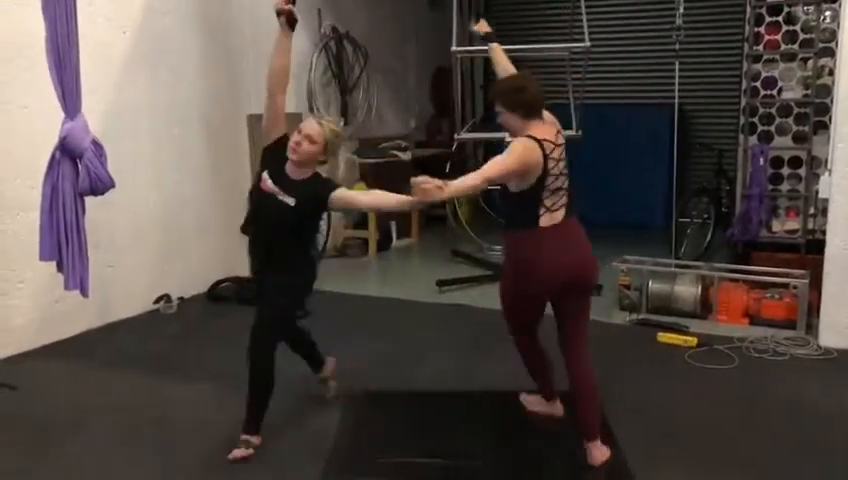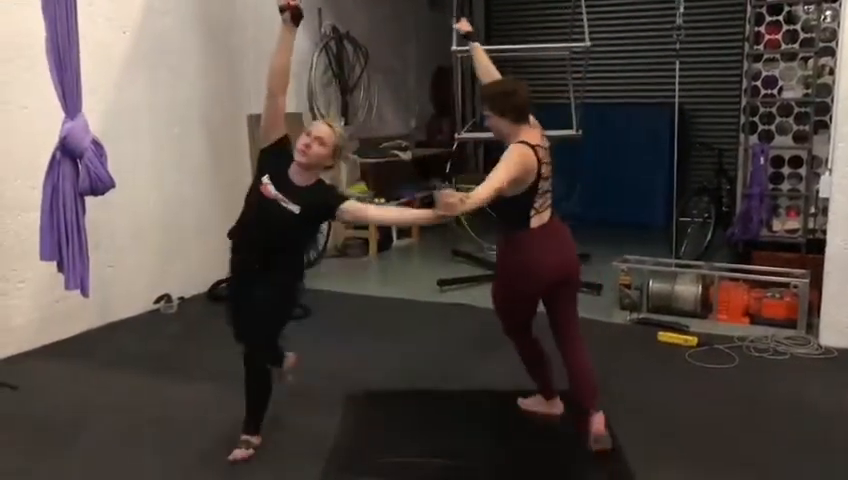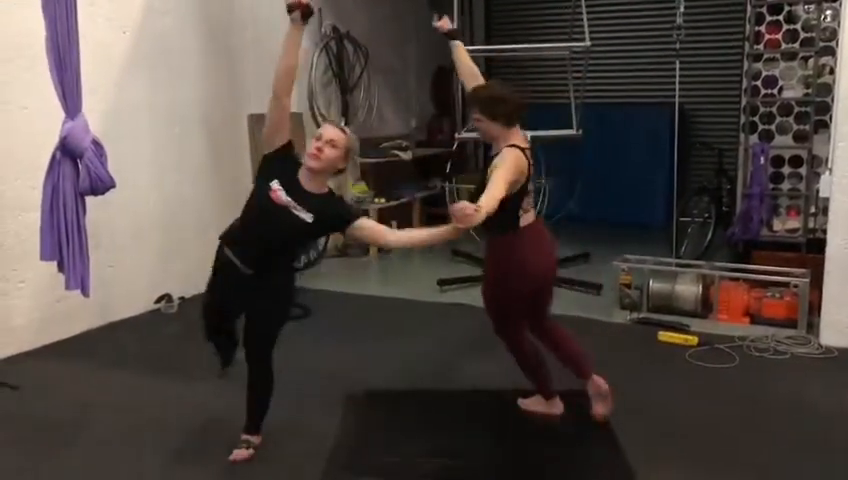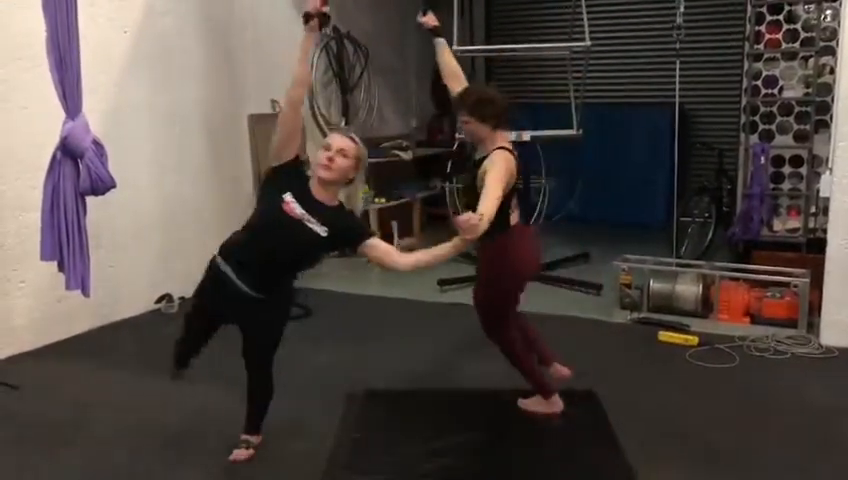
dt=0.1s
person 1, frame 1
left shoulder: (318, 191)
right shoulder: (275, 154)
left elbow: (366, 198)
right elbow: (275, 91)
left wrist: (413, 199)
left hip: (291, 274)
right hip: (263, 264)
left knee: (260, 347)
right knee: (279, 326)
left ankle: (251, 433)
right ankle: (323, 365)
person 1, frame 2
left shoulder: (322, 197)
right shoulder: (275, 156)
left elbow: (378, 213)
right elbow: (275, 90)
left wrist: (434, 214)
left hip: (278, 279)
right hip: (244, 262)
left knee: (254, 352)
right knee: (243, 327)
left ankle: (251, 433)
right ankle: (280, 358)
person 1, frame 3
left shoulder: (336, 209)
right shoulder: (280, 161)
left elbow: (393, 237)
right elbow: (281, 90)
left wrist: (451, 230)
left hip: (270, 286)
right hip: (230, 263)
left knee: (258, 359)
right knee: (215, 326)
left ankle: (251, 433)
right ankle: (226, 354)
person 1, frame 4
left shoulder: (342, 222)
right shoulder: (286, 173)
left elbow: (401, 260)
right elbow: (295, 100)
left wrist: (456, 246)
left hip: (268, 299)
right hip: (223, 277)
left knee: (259, 366)
right knee: (194, 337)
left ankle: (251, 434)
right ankle: (180, 361)
person 2, frame 1
left shoulder: (522, 150)
right shoulder: (552, 129)
left elbow: (484, 175)
right elbow: (511, 82)
left wrist: (445, 190)
right wrist: (491, 41)
left hip: (532, 254)
right hip: (572, 248)
left knee: (523, 332)
right knee: (576, 347)
left ankle: (549, 399)
right ankle: (594, 442)
person 2, frame 2
left shoulder: (519, 155)
right shoulder: (535, 132)
left elbow: (493, 184)
right elbow: (494, 81)
left wrist: (464, 202)
right wrist: (471, 40)
left hip: (523, 258)
right hip: (558, 248)
left knee: (519, 332)
right knee: (569, 337)
left ankle: (549, 398)
right ankle: (595, 416)
person 2, frame 3
left shoulder: (510, 157)
right shoulder: (509, 135)
left elbow: (496, 190)
right elbow: (475, 82)
left wrist: (477, 213)
right wrist: (453, 38)
left hip: (512, 255)
right hip: (538, 246)
left knee: (509, 329)
right knee: (541, 322)
left ankle: (550, 398)
right ankle: (594, 382)
person 2, frame 4
left shoulder: (498, 159)
right shoulder: (493, 139)
left elbow: (491, 197)
right elbow: (456, 81)
left wrist: (478, 222)
right wrist: (437, 36)
left hip: (503, 256)
right hip: (523, 247)
left knee: (498, 328)
right knee: (504, 315)
left ankle: (548, 397)
right ankle: (550, 366)
